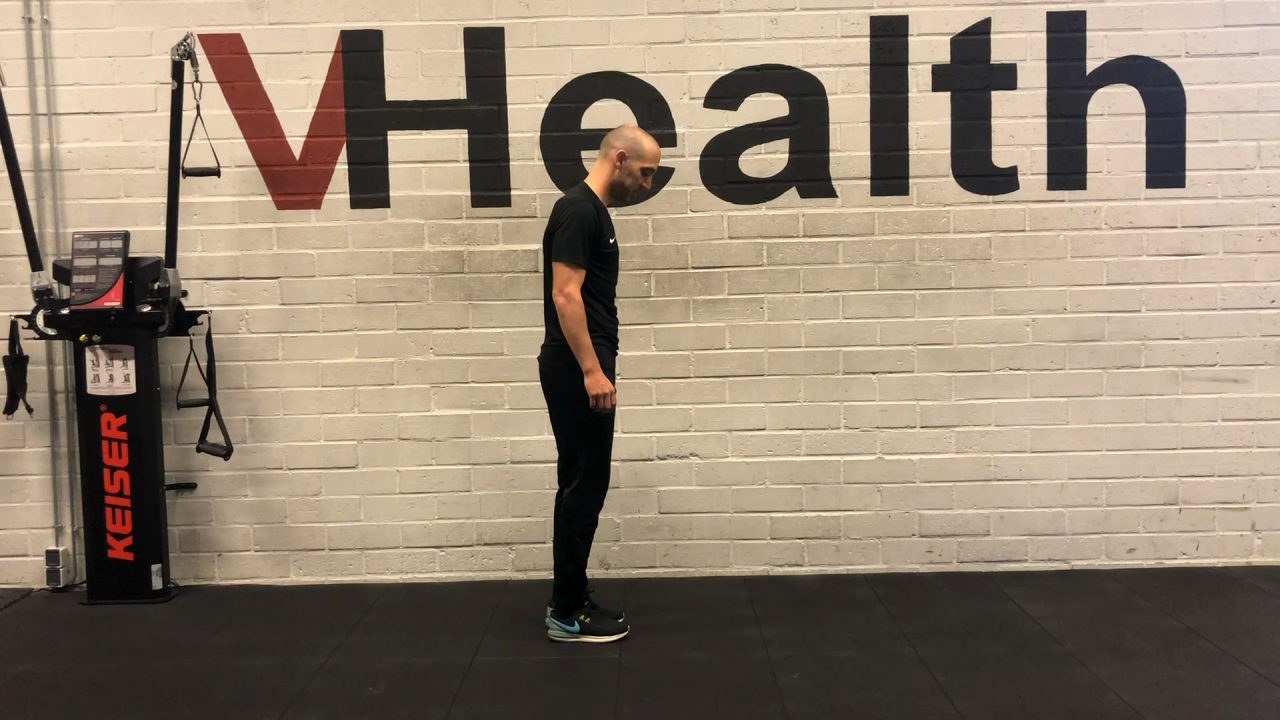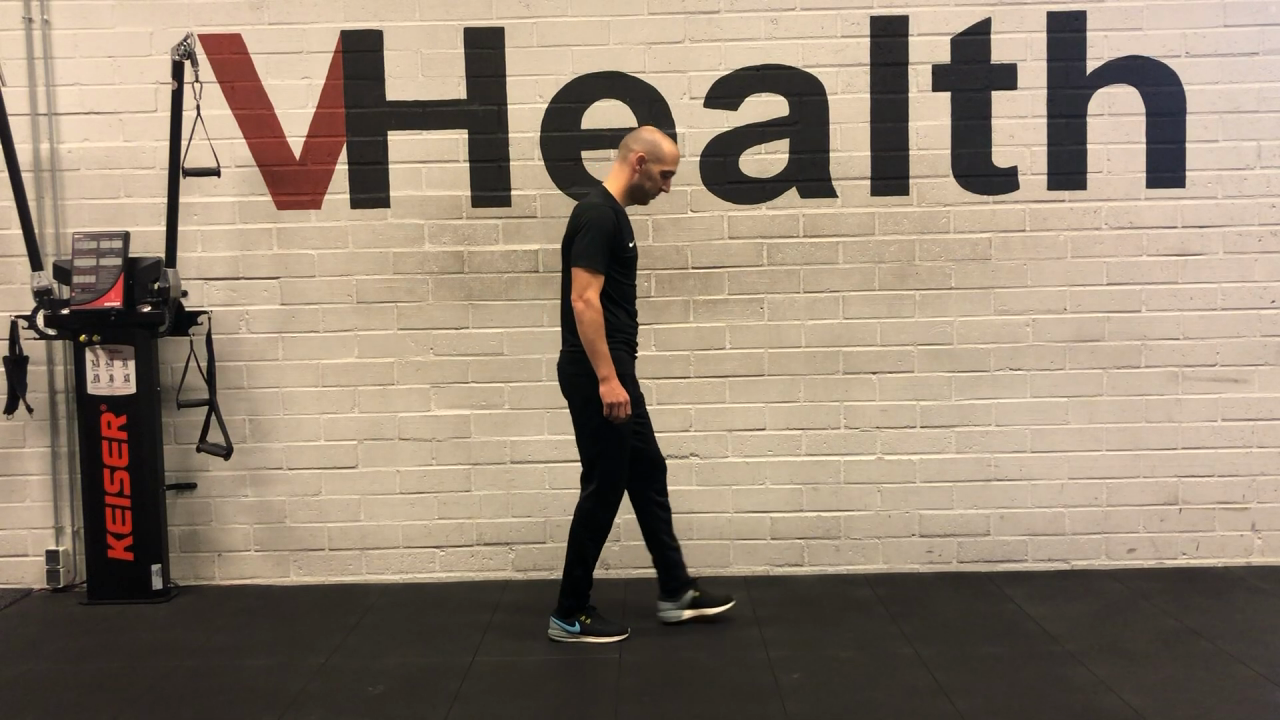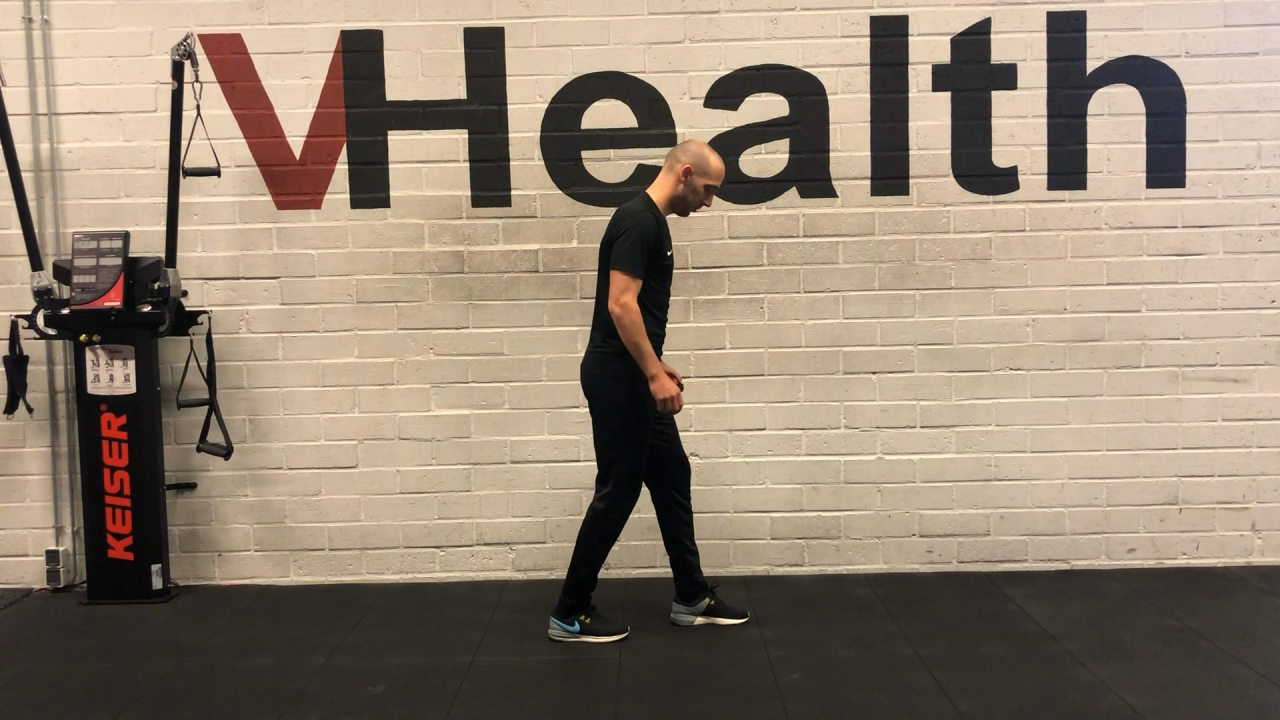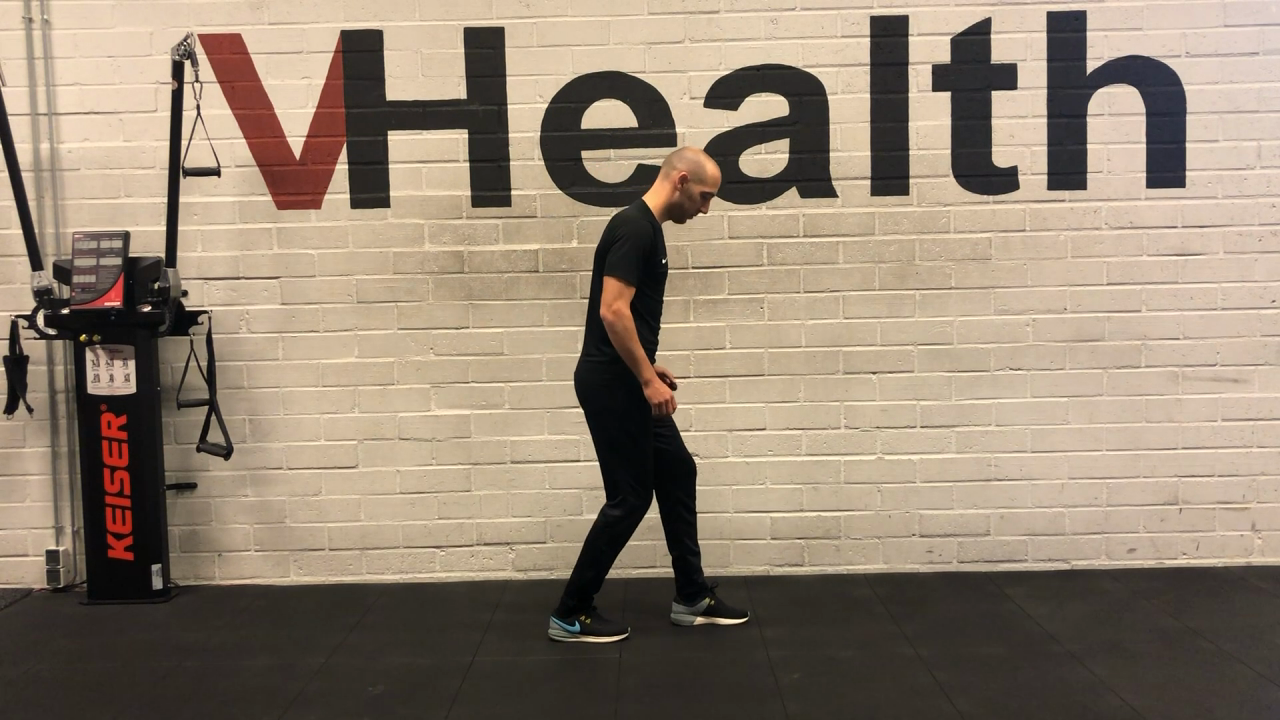
dt=0.5s
person 1, frame 1
left shoulder: (593, 211)
right shoulder: (578, 209)
right elbow: (565, 294)
right wrist: (592, 370)
left hip: (582, 366)
right hip: (574, 368)
left knee: (582, 482)
right knee: (585, 483)
left ankle: (571, 597)
right ankle: (567, 613)
person 1, frame 2
left shoulder: (612, 214)
right shoulder: (596, 214)
right elbow: (584, 300)
right wrist: (607, 379)
left hip: (612, 371)
right hip: (594, 374)
left knee: (648, 476)
right knee: (603, 488)
left ankle: (676, 592)
right ankle: (569, 614)
person 1, frame 3
left shoulder: (650, 221)
right shoulder: (639, 221)
right elbow: (621, 304)
left wrist: (657, 369)
right wrist: (655, 375)
left hip: (633, 376)
right hip: (618, 377)
left knee: (672, 477)
right knee: (617, 490)
left ankle: (692, 597)
right ankle: (570, 613)
person 1, frame 4
left shoulder: (645, 227)
right shoulder: (634, 228)
right elbow: (613, 311)
left wrist: (649, 370)
right wrist: (648, 380)
left hip: (625, 381)
right hip: (612, 384)
left knee: (678, 475)
right knee: (629, 496)
left ankle: (692, 597)
right ankle: (571, 613)
